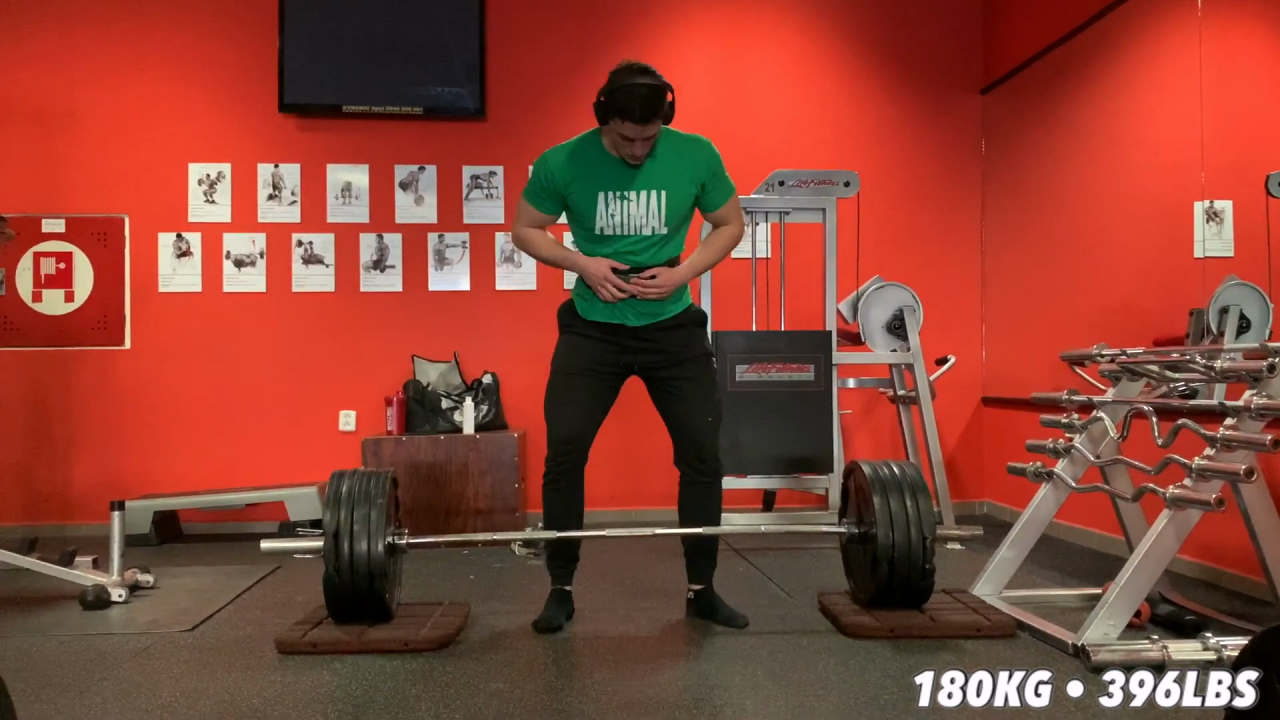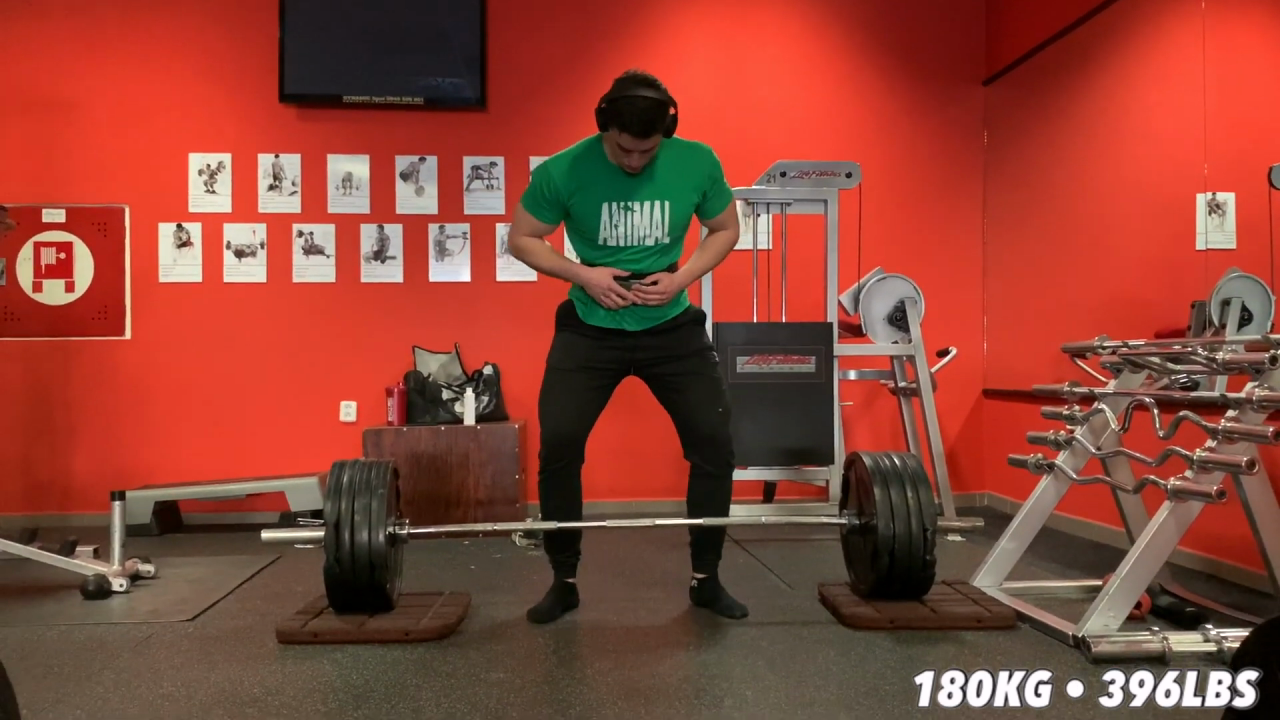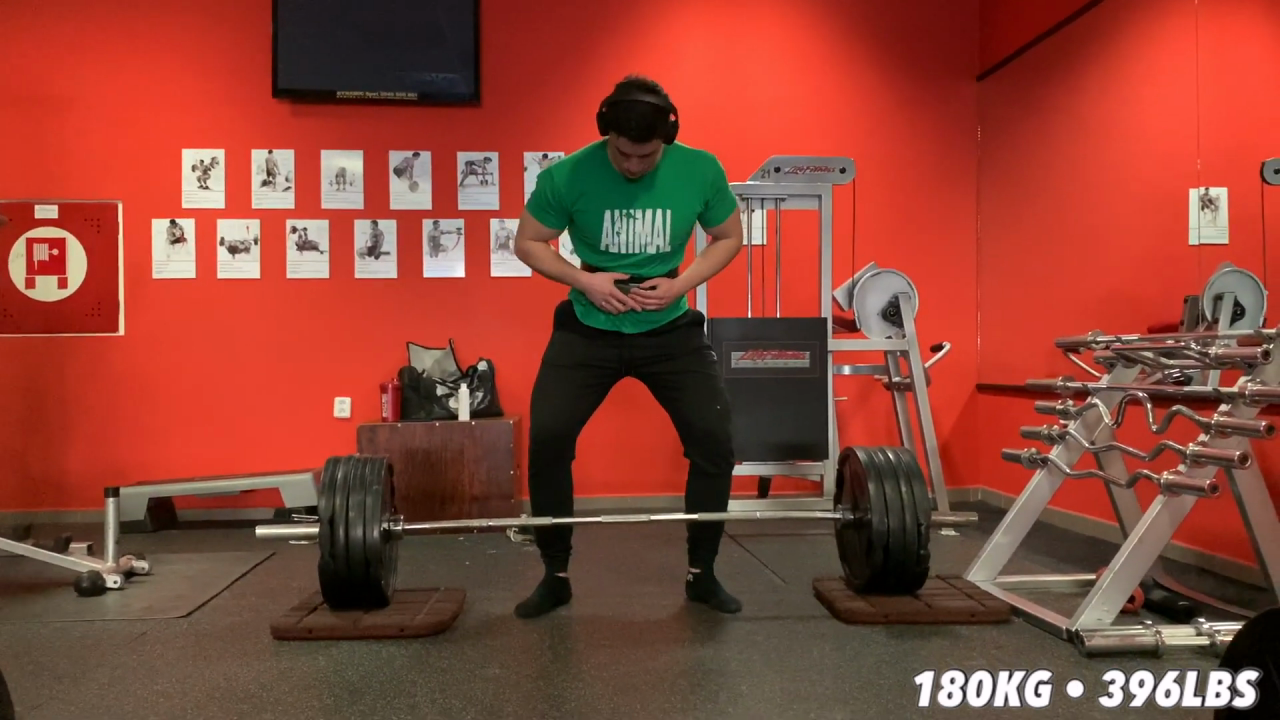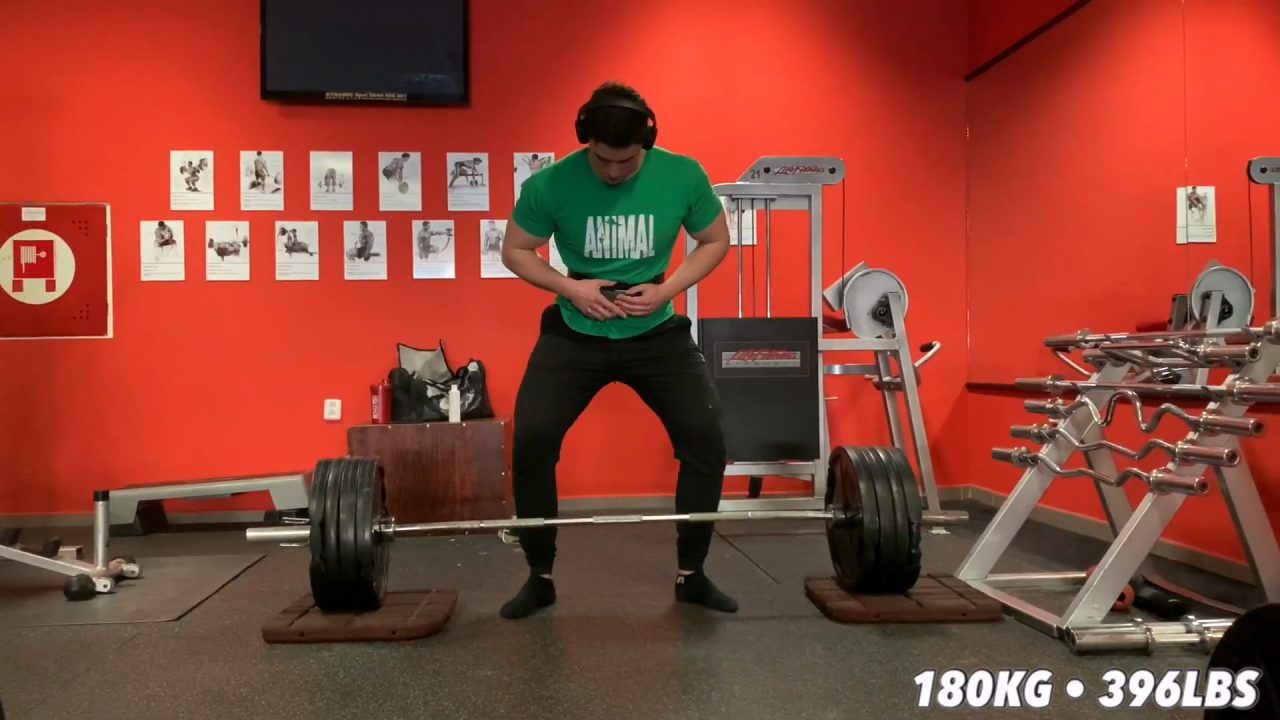
dt=0.5s
person 1, frame 1
left shoulder: (698, 156)
right shoulder: (562, 163)
left elbow: (731, 225)
right elbow: (524, 230)
left wrist: (682, 272)
right wrist: (582, 263)
left hip: (673, 327)
right hip: (593, 327)
left knee: (701, 454)
right knee: (564, 449)
left ankle: (701, 589)
right ankle: (561, 589)
person 1, frame 2
left shoulder: (698, 163)
right shoulder: (562, 172)
left elbow: (726, 229)
right elbow: (522, 238)
left wrist: (682, 276)
right wrist: (583, 274)
left hip: (672, 327)
right hip: (590, 328)
left knee: (714, 444)
right knee: (559, 445)
left ankle: (705, 578)
right ankle: (564, 581)
person 1, frame 3
left shoulder: (702, 171)
right shoulder: (566, 177)
left elbow: (730, 237)
right elbow: (527, 242)
left wrist: (681, 283)
right wrist: (582, 280)
left hip: (670, 329)
right hip: (587, 330)
left knee: (714, 442)
right knee: (547, 439)
left ankle: (700, 572)
right ankle: (555, 576)
person 1, frame 4
left shoulder: (684, 176)
right shoulder: (549, 185)
left elbow: (716, 241)
right elbow: (514, 251)
left wrist: (667, 288)
right wrist: (569, 287)
left hip: (656, 333)
right hip: (574, 334)
left knee: (706, 440)
right knee: (532, 441)
left ankle: (691, 574)
right ankle: (541, 576)
